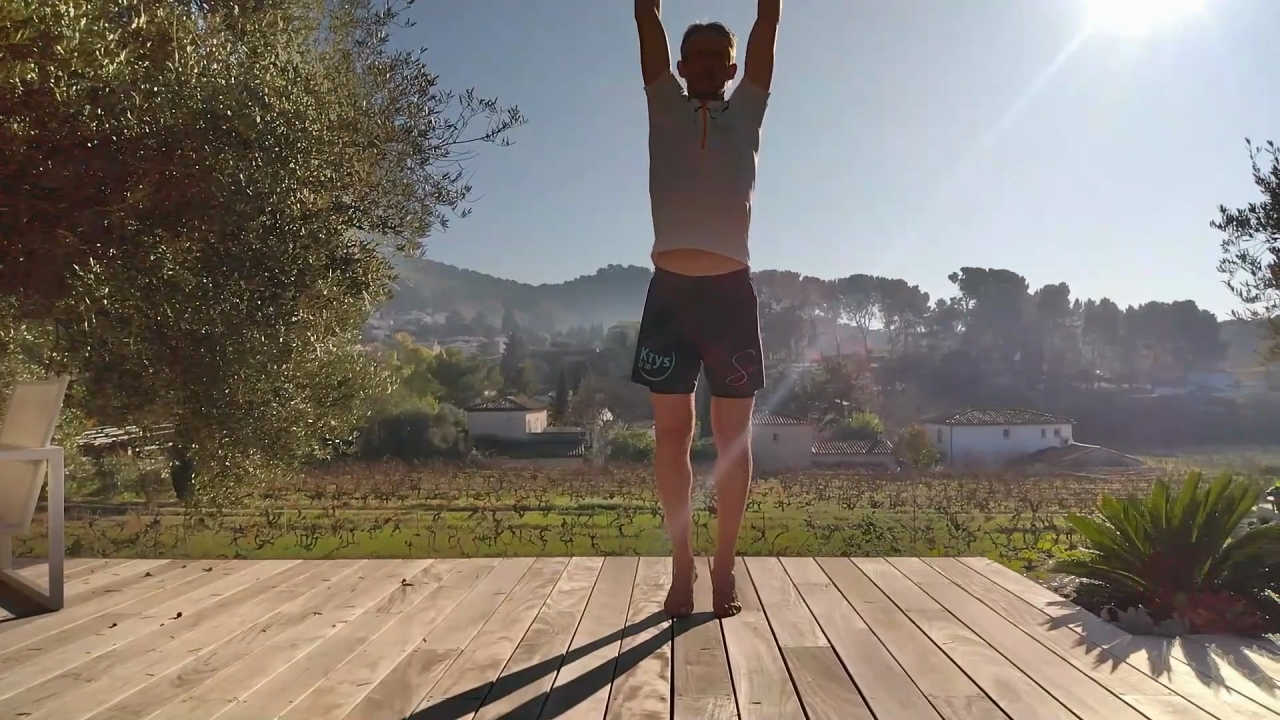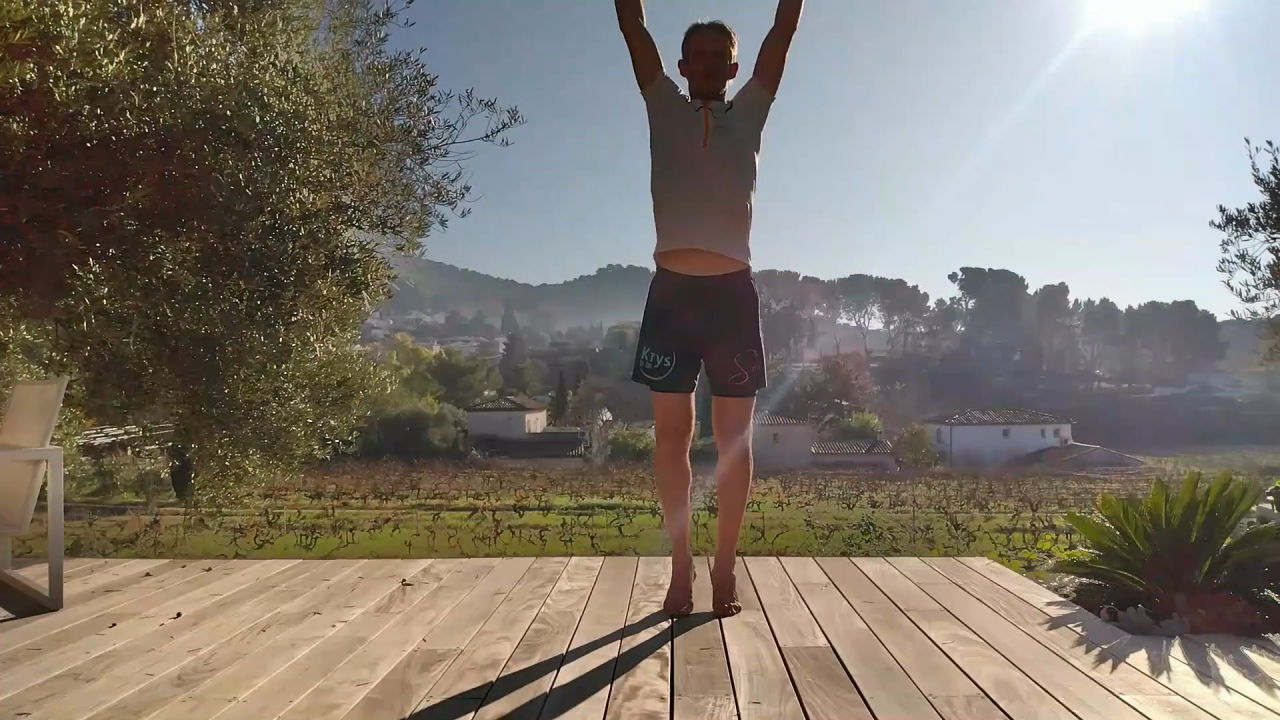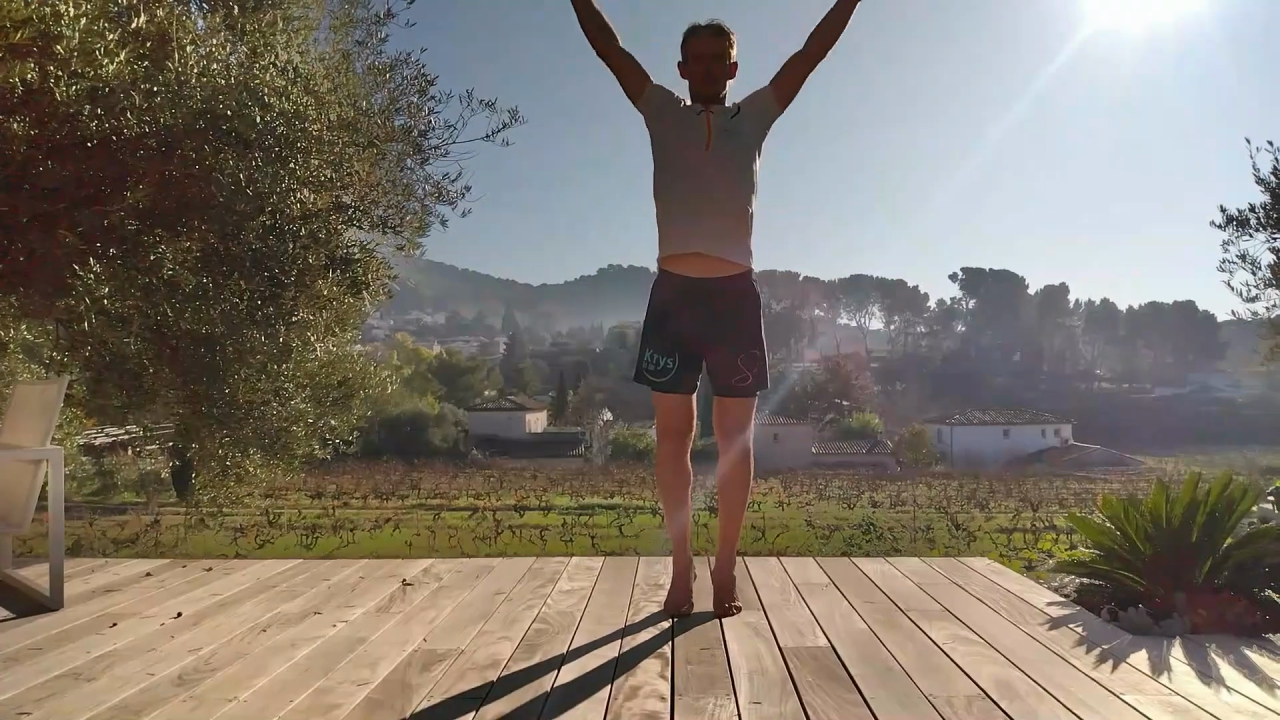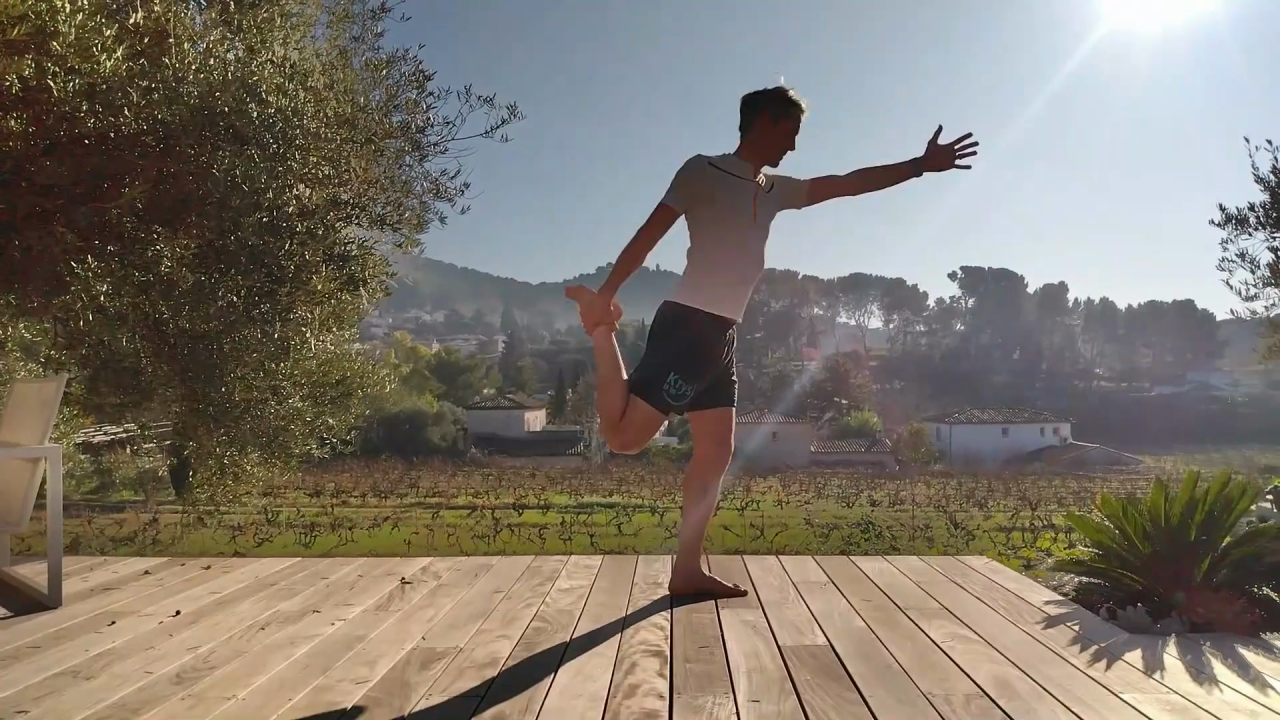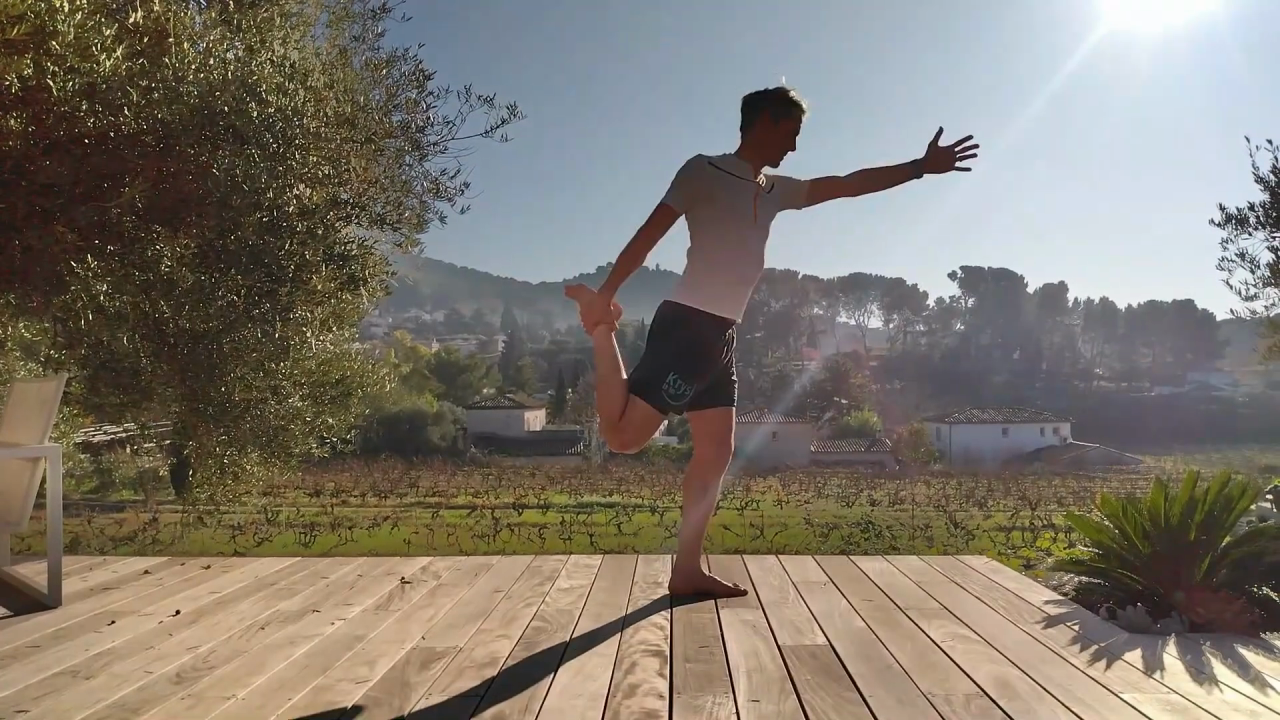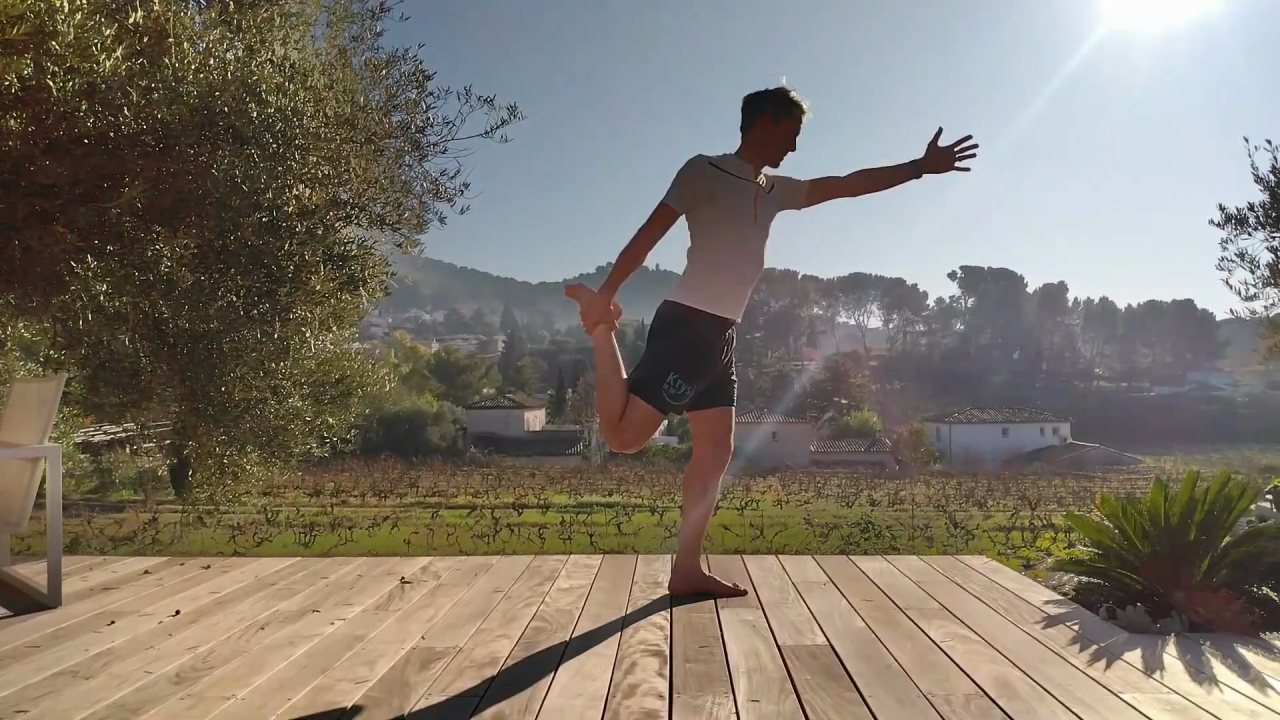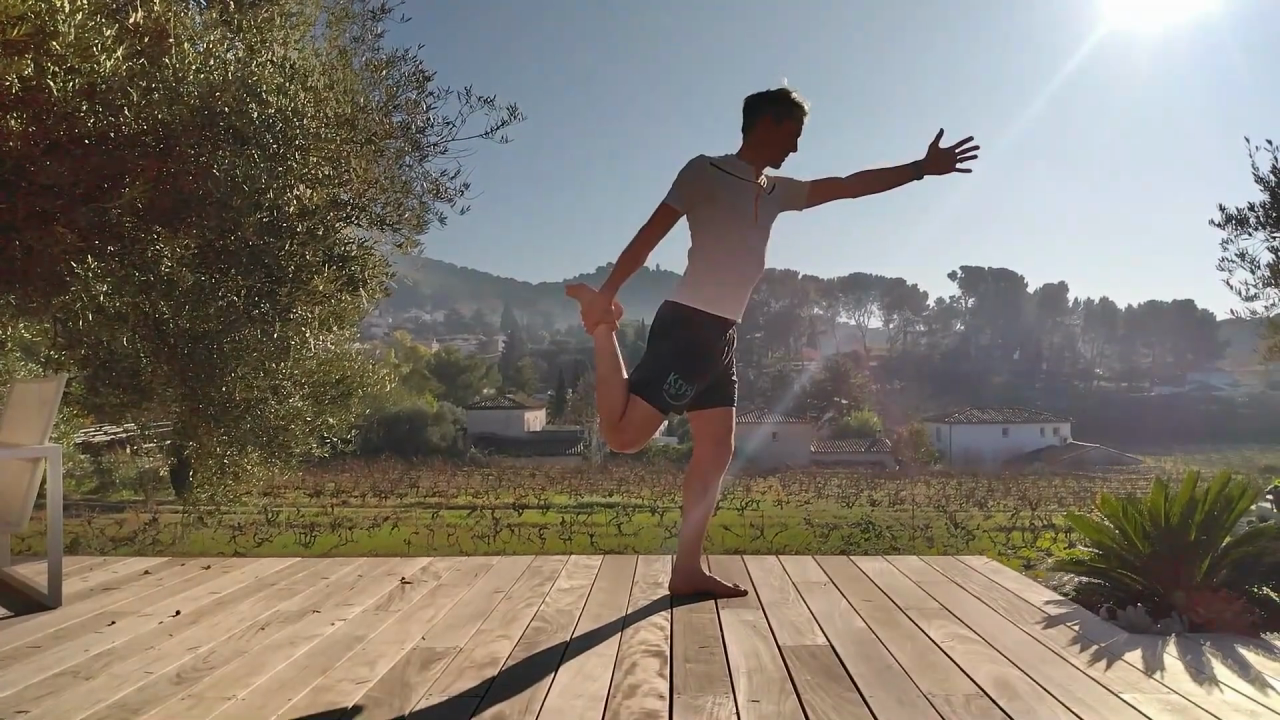
dt=0.4s
person 1, frame 1
left shoulder: (746, 111)
right shoulder: (664, 106)
left hip: (731, 290)
right hip: (671, 290)
left knee: (733, 439)
right knee: (672, 435)
left ankle: (724, 568)
right ankle: (682, 567)
person 1, frame 2
left shoulder: (749, 113)
right shoulder: (664, 108)
left hip: (732, 292)
right hip: (671, 291)
left knee: (733, 438)
right knee: (672, 434)
left ankle: (725, 569)
right ankle: (681, 568)
person 1, frame 3
left shoulder: (753, 118)
right shoulder: (662, 112)
left elbow: (812, 52)
left hip: (734, 294)
right hip: (673, 292)
left knee: (735, 437)
right knee: (673, 434)
left ankle: (725, 569)
right ankle: (681, 569)
person 1, frame 4
left shoulder: (775, 189)
right shoulder: (704, 171)
left elbow: (849, 183)
right elbow: (649, 233)
left wrist: (920, 165)
right wrist: (605, 296)
left hip: (719, 334)
right hip: (688, 325)
left knee: (715, 452)
right knee: (623, 435)
left ankle: (687, 570)
person 1, frame 5
left shoulder: (775, 191)
right shoulder: (703, 171)
left elbow: (850, 184)
right elbow: (648, 234)
left wrist: (921, 167)
right wrist: (605, 296)
left hip: (719, 335)
right hip: (687, 325)
left knee: (715, 452)
right knee: (622, 435)
left ankle: (688, 570)
person 1, frame 6
left shoulder: (775, 190)
right shoulder: (704, 171)
left elbow: (849, 184)
right elbow: (648, 234)
left wrist: (920, 167)
right wrist: (605, 296)
left hip: (719, 334)
right hip: (687, 325)
left knee: (715, 452)
right knee: (622, 435)
left ankle: (687, 570)
person 1, frame 7
left shoulder: (776, 192)
right shoulder: (706, 171)
left elbow: (850, 186)
right elbow: (649, 235)
left wrist: (921, 169)
right wrist: (606, 296)
left hip: (720, 335)
right hip: (688, 325)
left knee: (715, 452)
right knee: (622, 435)
left ankle: (687, 569)
